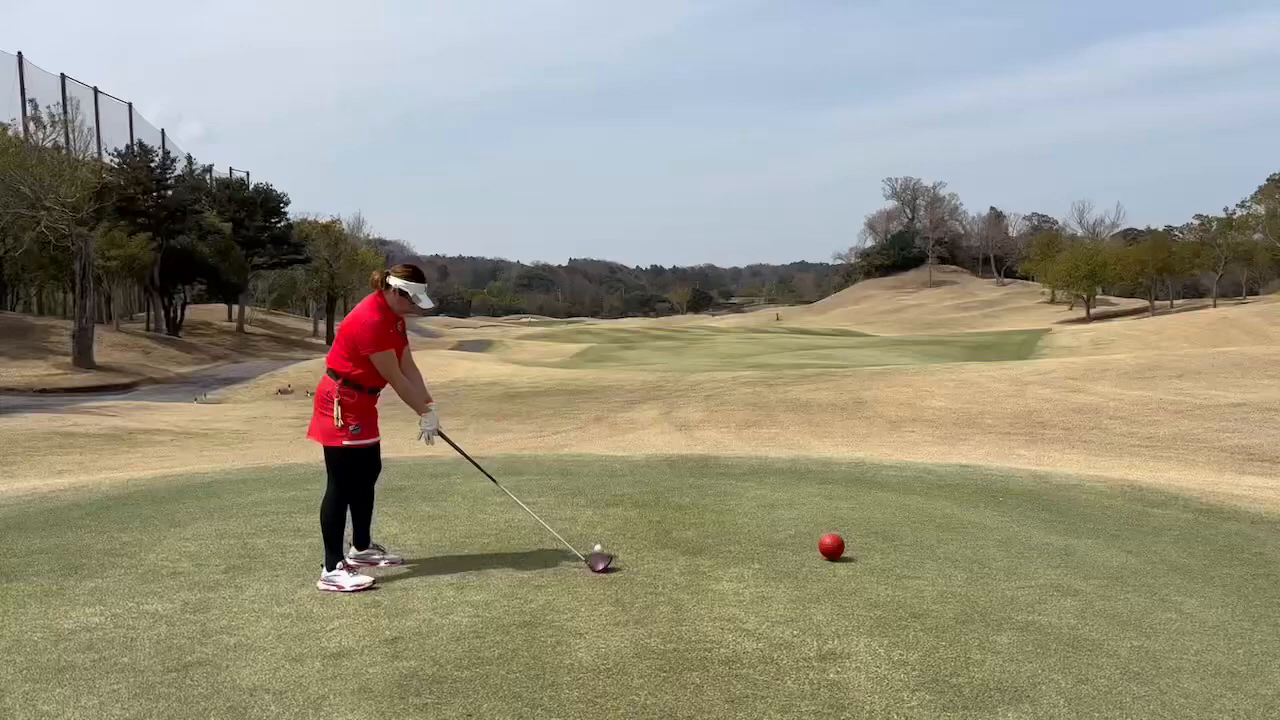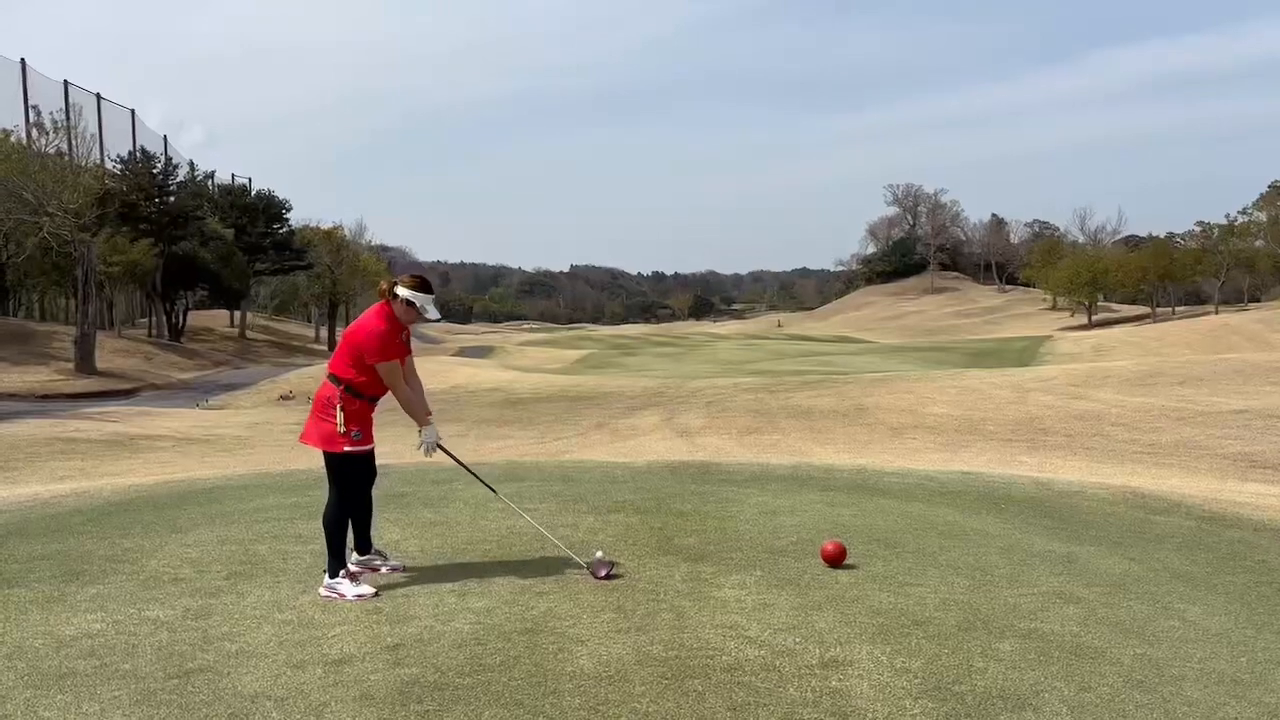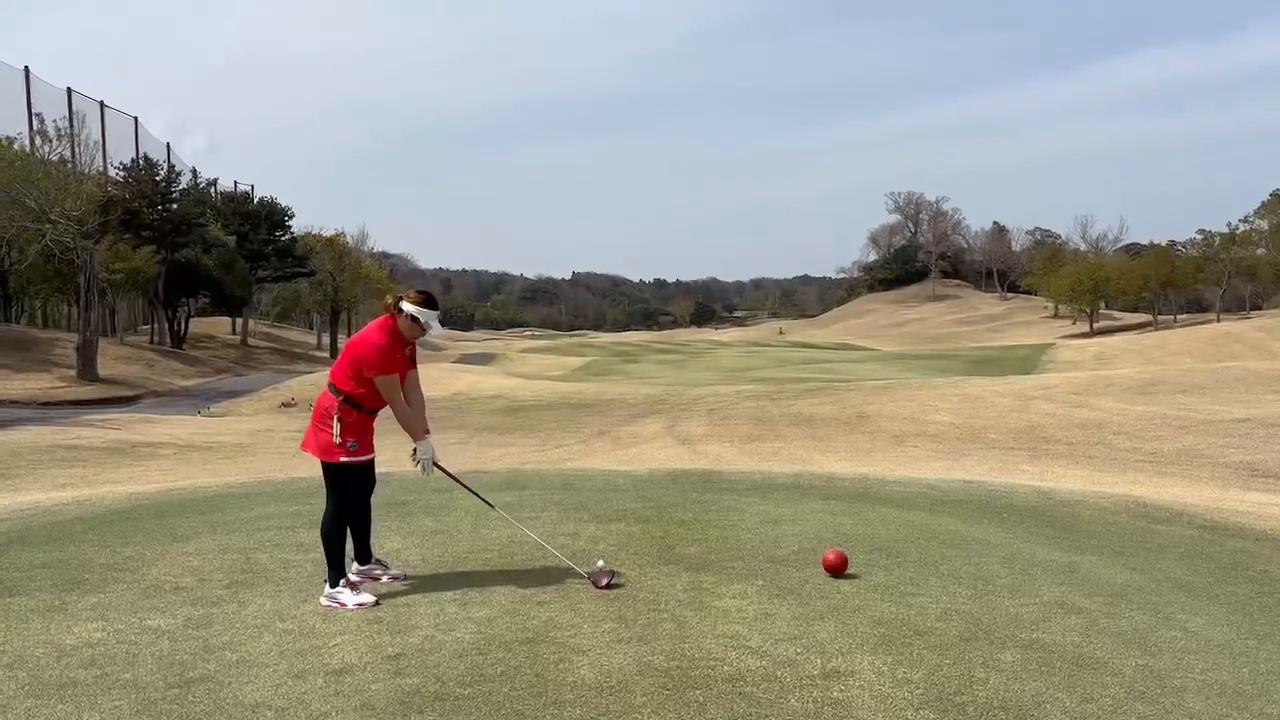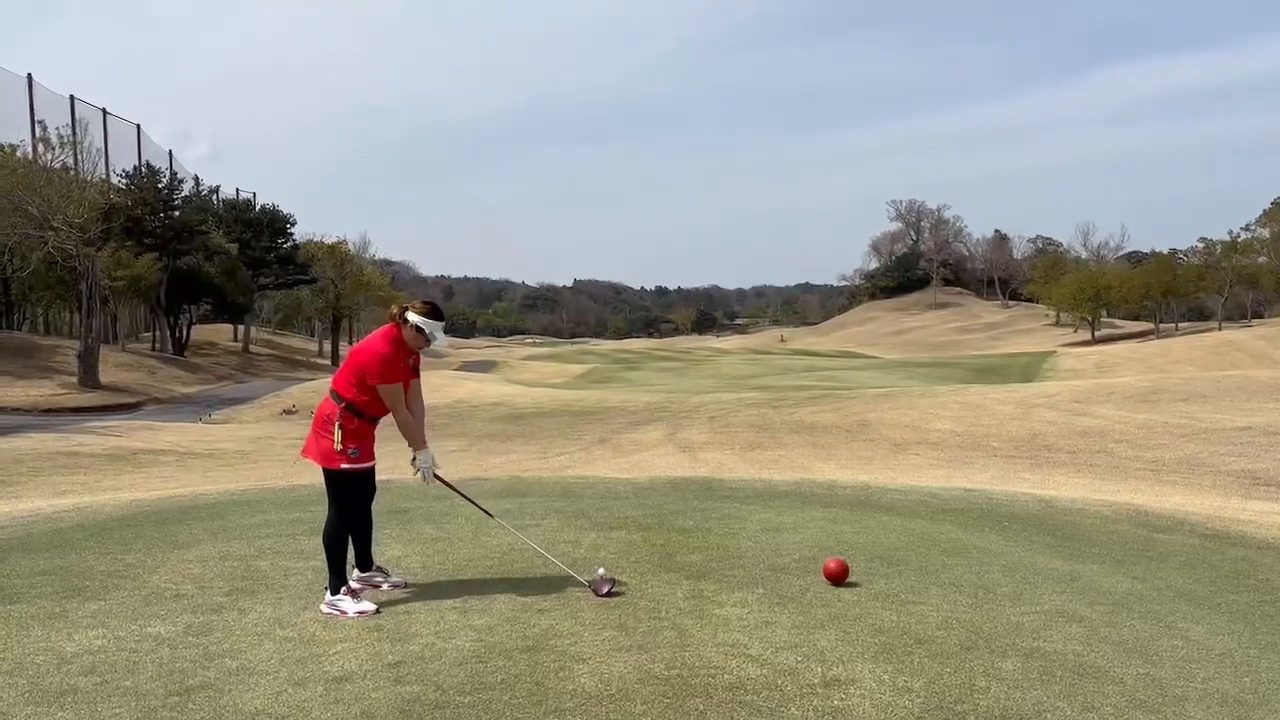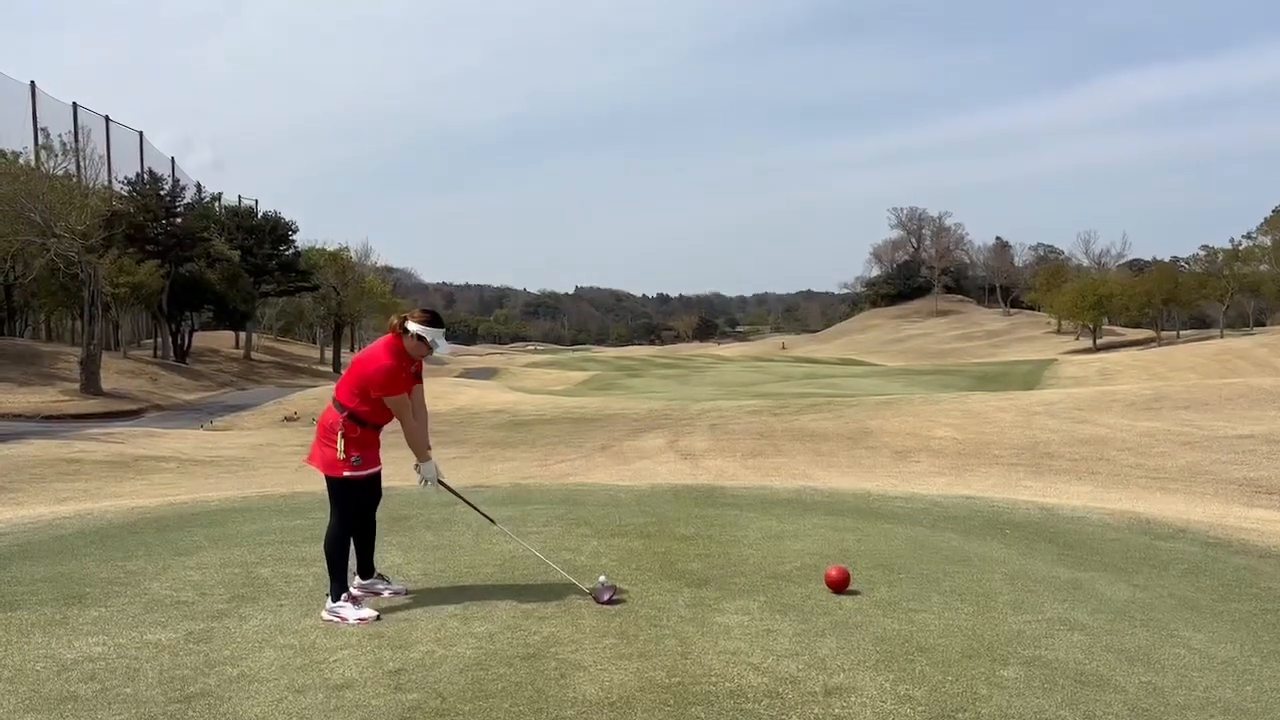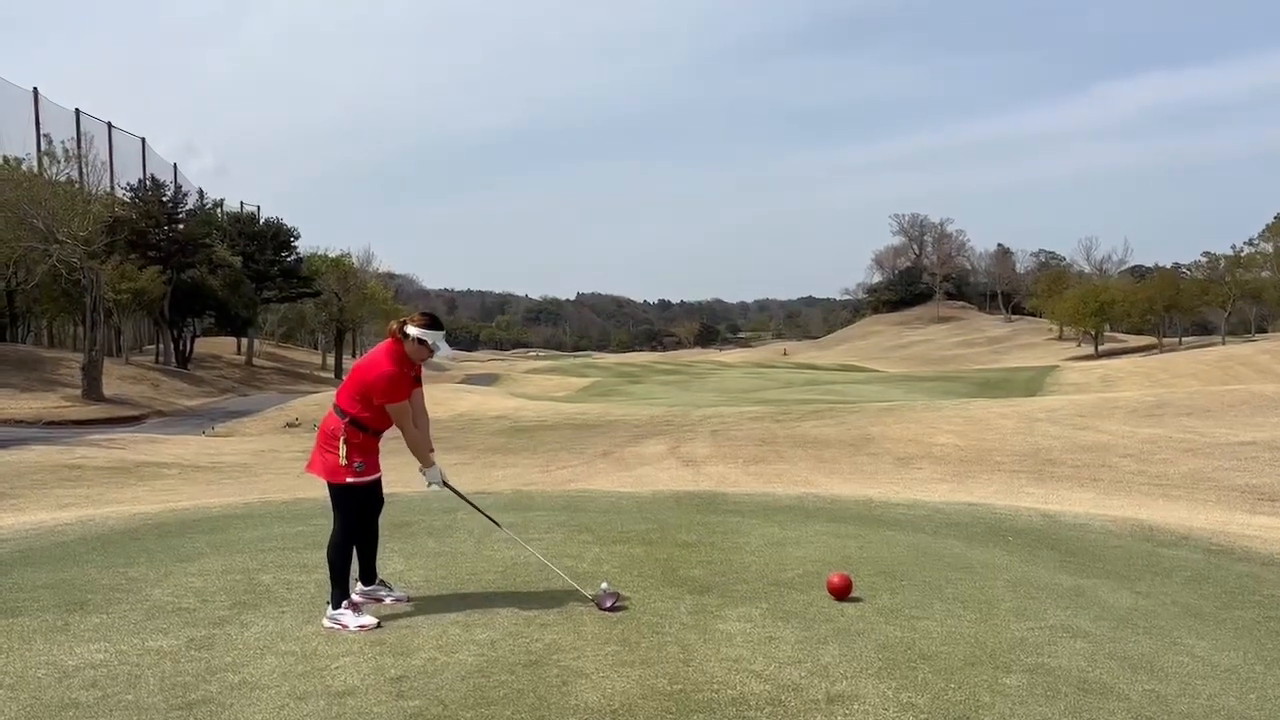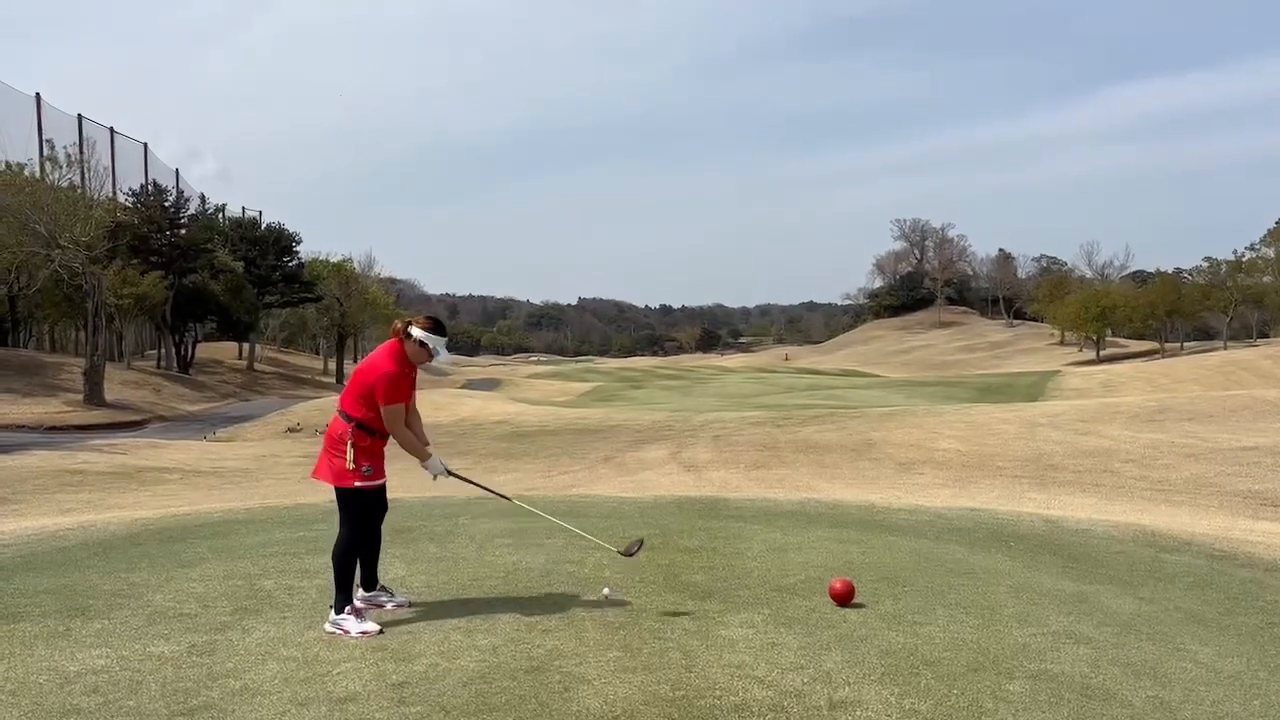
dt=0.3s
person 1, frame 1
left shoulder: (394, 316)
right shoulder: (370, 321)
left elbow: (409, 367)
right elbow: (394, 378)
left wrist: (429, 407)
right wrist: (424, 412)
left hip: (360, 404)
right hip: (341, 404)
left knee: (366, 475)
right knee: (341, 484)
left ankle: (361, 548)
right ankle: (332, 569)
person 1, frame 2
left shoulder: (398, 325)
right shoulder: (376, 330)
left elbow: (411, 378)
right elbow: (398, 388)
left wrist: (428, 420)
right wrist: (425, 425)
left hip: (356, 410)
right hip: (339, 411)
left knee: (363, 482)
right knee: (343, 490)
left ankle: (363, 554)
right ankle: (335, 576)
person 1, frame 3
left shoulder: (404, 339)
right shoulder: (378, 343)
left elbow: (413, 392)
right elbow: (396, 403)
left wrist: (424, 437)
right wrist: (420, 442)
left hip: (358, 421)
right hip: (338, 421)
left knee: (362, 493)
right knee: (340, 500)
left ankle: (363, 563)
right ankle: (335, 585)
person 1, frame 4
left shoulder: (409, 348)
right shoulder: (381, 351)
left elbow: (414, 401)
right elbow: (398, 411)
left wrist: (422, 448)
right wrist: (420, 451)
left hip: (359, 427)
right hip: (339, 428)
left knee: (363, 499)
right knee: (343, 507)
left ankle: (364, 570)
right ankle: (336, 593)
person 1, frame 5
left shoulder: (409, 355)
right shoulder: (385, 363)
left elbow: (419, 409)
right elbow: (407, 420)
left wrist: (426, 455)
right wrist: (425, 462)
left hip: (364, 434)
right hip: (343, 435)
left knee: (367, 505)
right knee: (344, 514)
left ankle: (366, 577)
right ankle: (337, 599)
person 1, frame 6
left shoulder: (408, 359)
right shoulder: (386, 370)
left elbow: (419, 412)
right elbow: (406, 427)
left wrist: (430, 457)
right wrist: (428, 465)
left hip: (363, 439)
right hip: (344, 442)
left knee: (370, 512)
right knee: (348, 521)
left ankle: (368, 583)
right ankle: (338, 607)
person 1, frame 7
left shoulder: (406, 361)
right shoulder: (388, 369)
left elbow: (409, 411)
right elbow: (396, 428)
left wrist: (428, 451)
right wrist: (426, 459)
left hip: (368, 445)
right hip: (351, 447)
left knee: (374, 517)
right knee: (353, 526)
left ankle: (368, 589)
right ankle: (341, 612)
